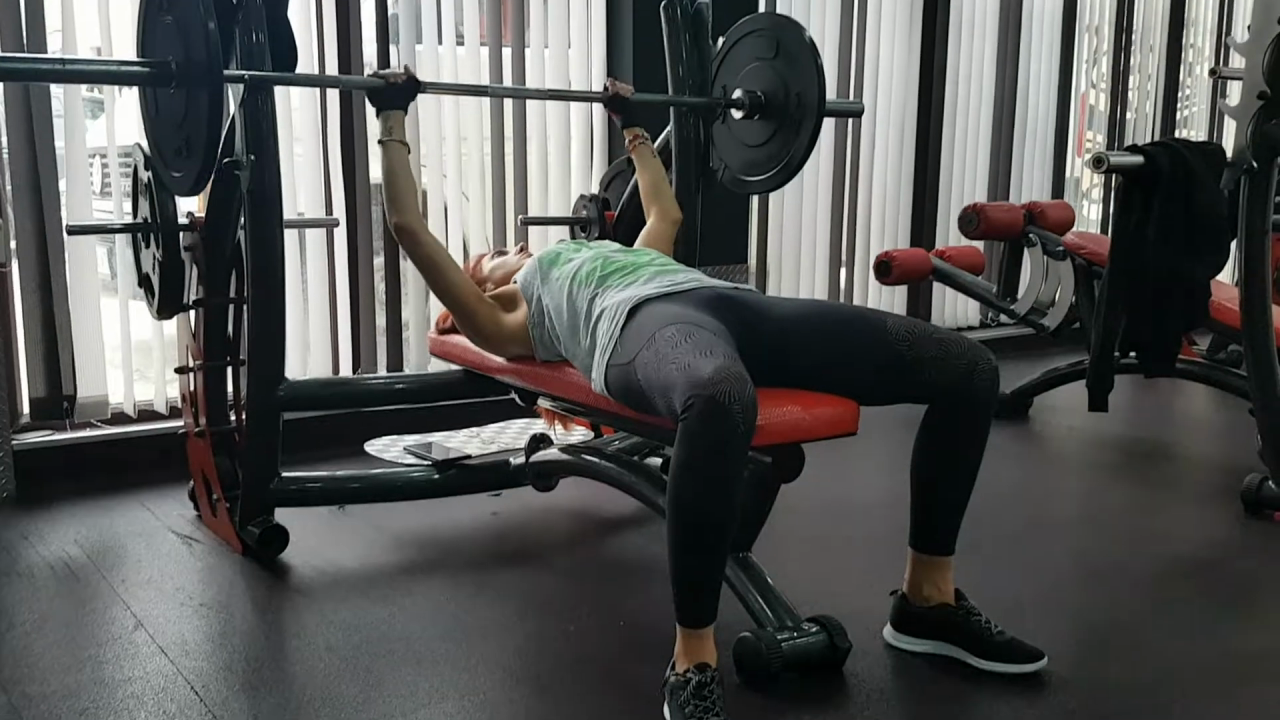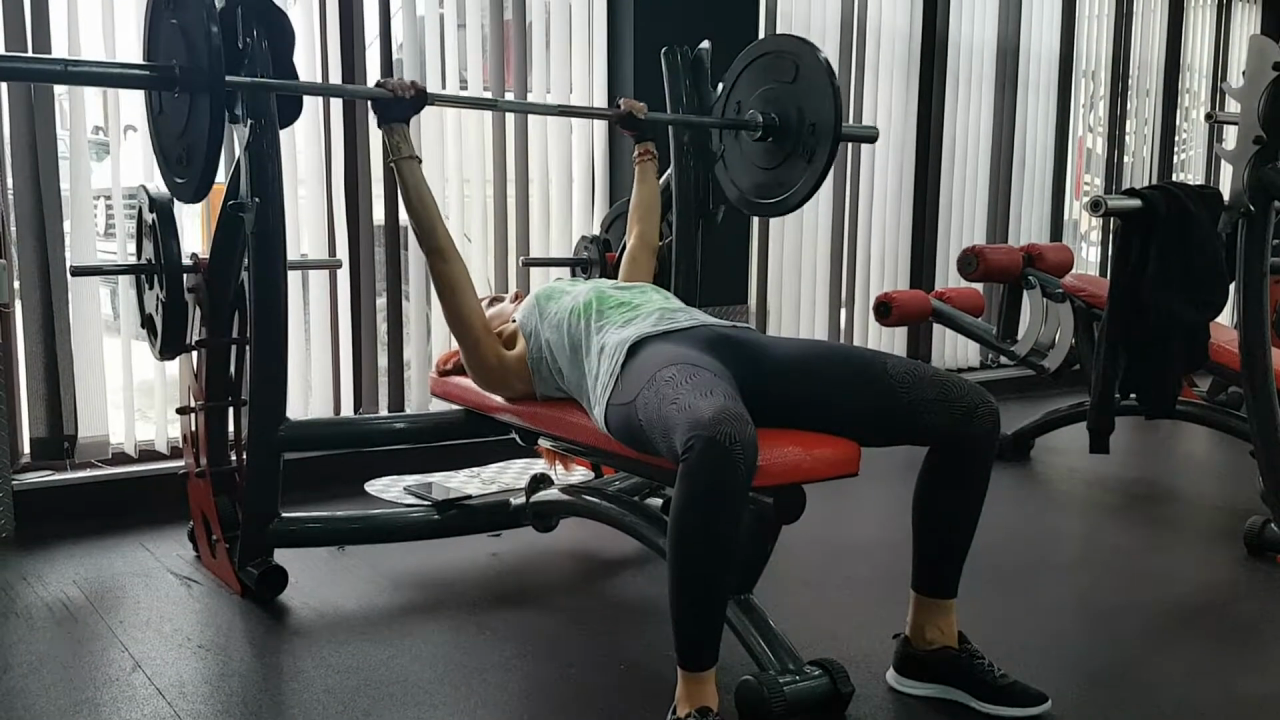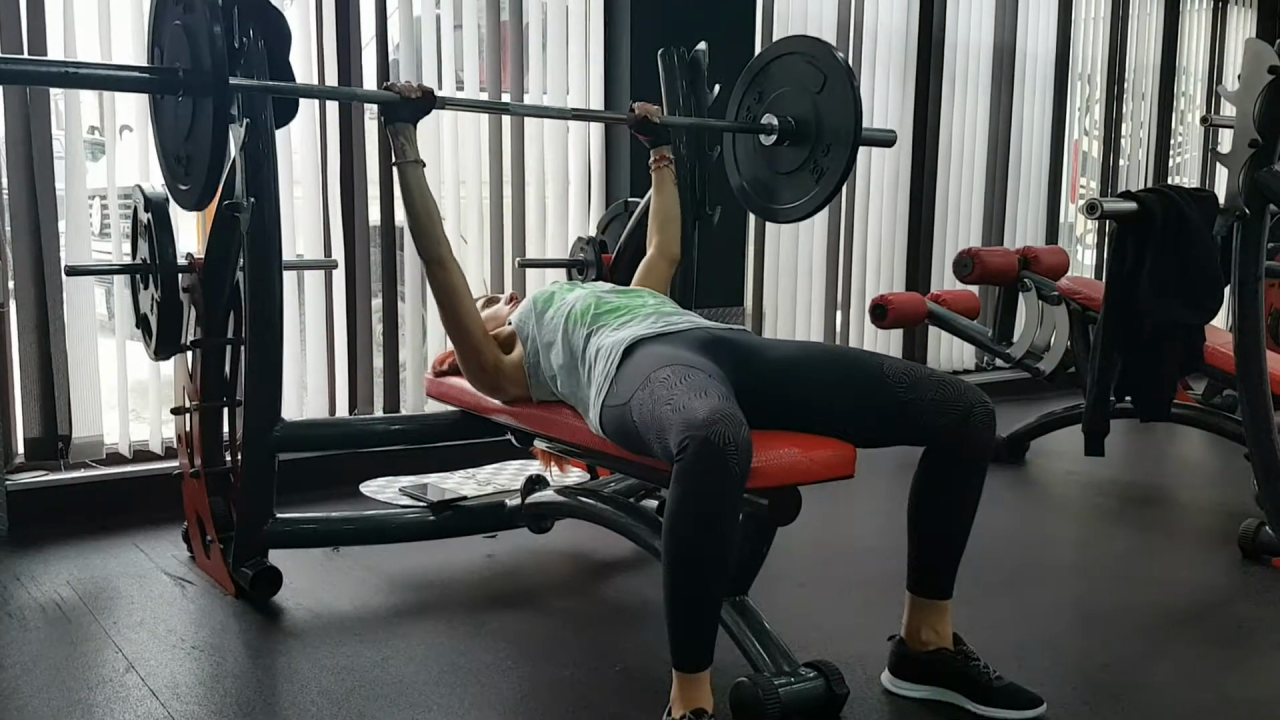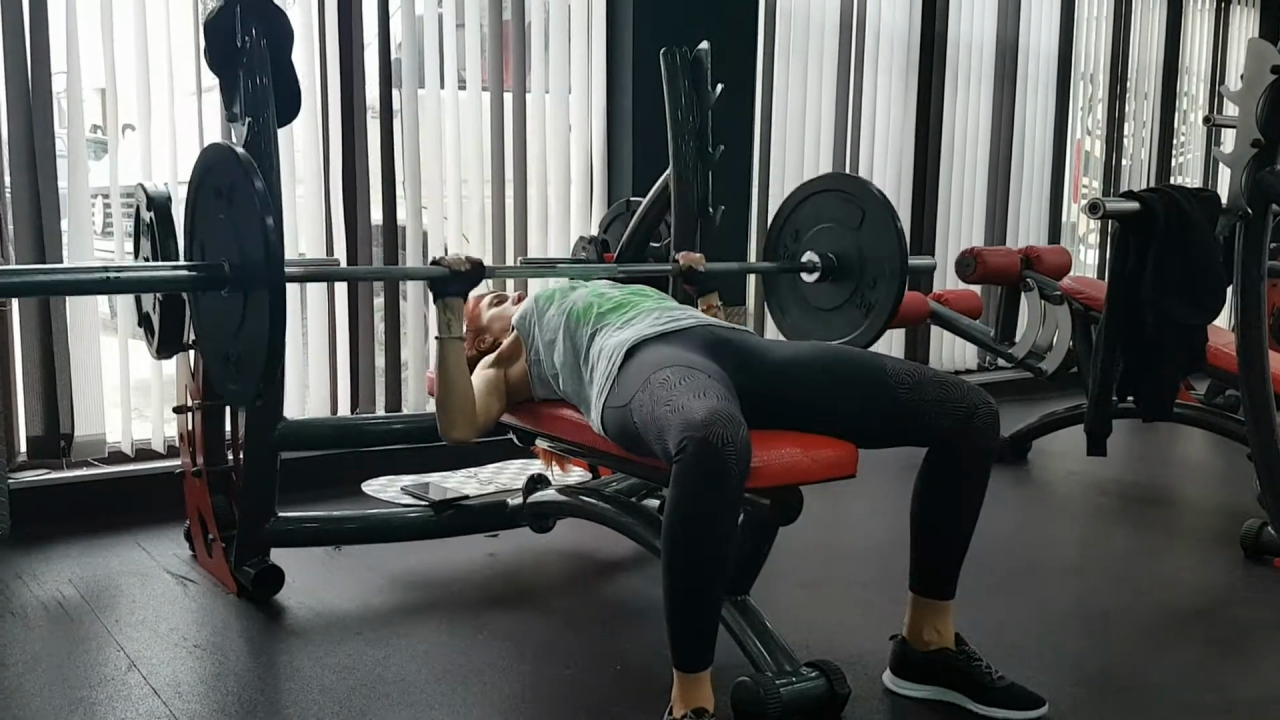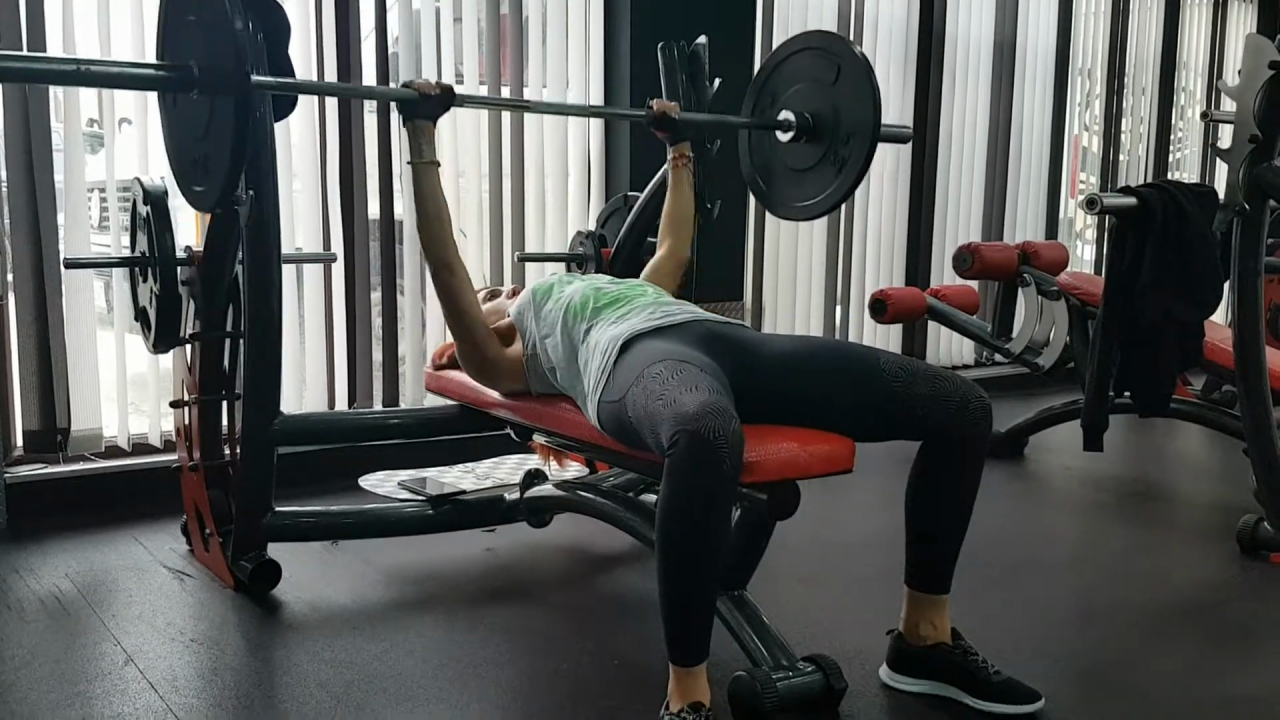
dt=1s
person 1, frame 1
left shoulder: (595, 260)
right shoulder: (508, 323)
left elbow: (666, 216)
right elbow: (410, 229)
left wrist: (632, 128)
right wrist: (393, 119)
left knee: (966, 370)
right knee: (719, 397)
left ankle: (927, 598)
person 1, frame 2
left shoulder: (592, 306)
right shoulder: (506, 367)
left elbow: (641, 241)
right elbow: (441, 253)
left wrist: (644, 148)
right wrist: (398, 137)
left hip: (729, 342)
left knee: (968, 412)
right knee: (720, 439)
left ankle: (930, 644)
person 1, frame 3
left shoulder: (608, 307)
right shoulder: (504, 370)
left elbow: (664, 251)
right elbow: (439, 261)
left wrist: (660, 151)
right wrist: (404, 139)
left hip: (727, 346)
right hip: (643, 365)
left knee: (963, 413)
right knee: (715, 440)
left ankle: (926, 645)
person 1, frame 4
left shoulder: (604, 300)
right shoulder: (505, 362)
right elbow: (458, 426)
left wrist: (705, 288)
right wrist: (449, 306)
left knee: (967, 413)
right knee: (713, 441)
left ankle: (927, 645)
person 1, frame 5
left shoulder: (601, 296)
right shoulder: (503, 360)
left elbow: (674, 251)
right elbow: (444, 263)
left wrist: (679, 150)
right wrist: (423, 136)
left knee: (961, 409)
right knee: (705, 434)
left ankle: (924, 639)
